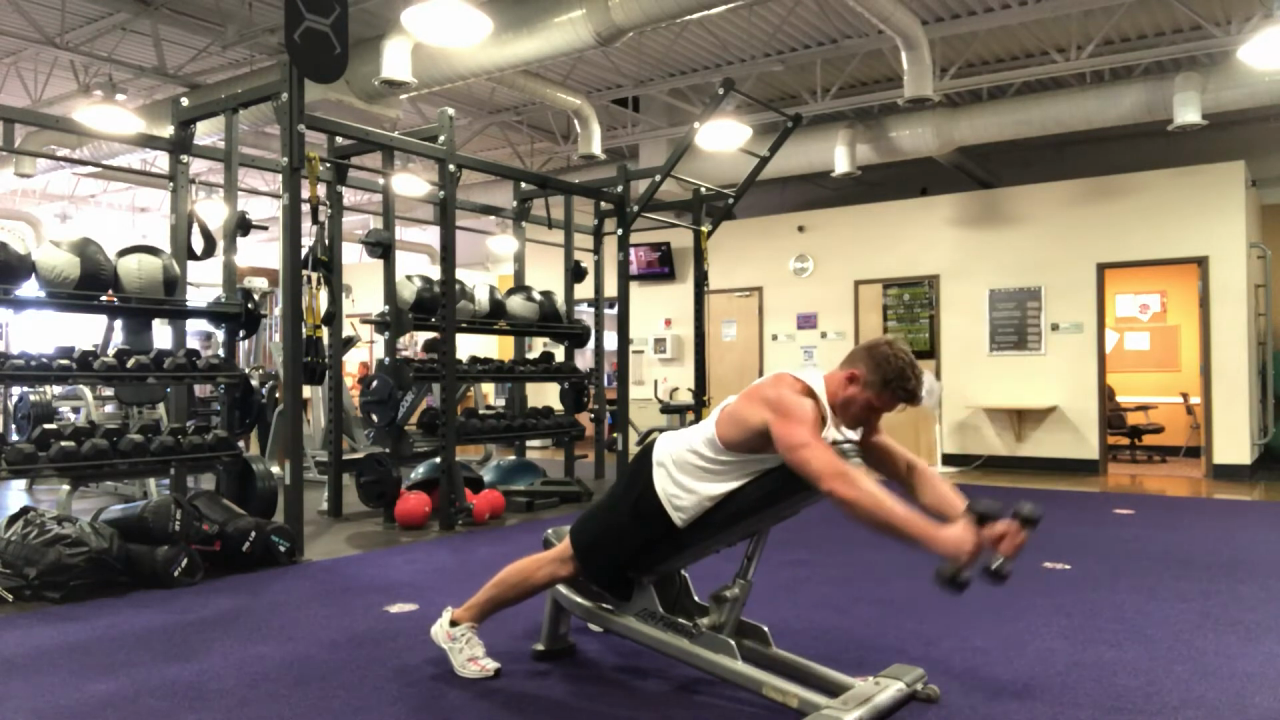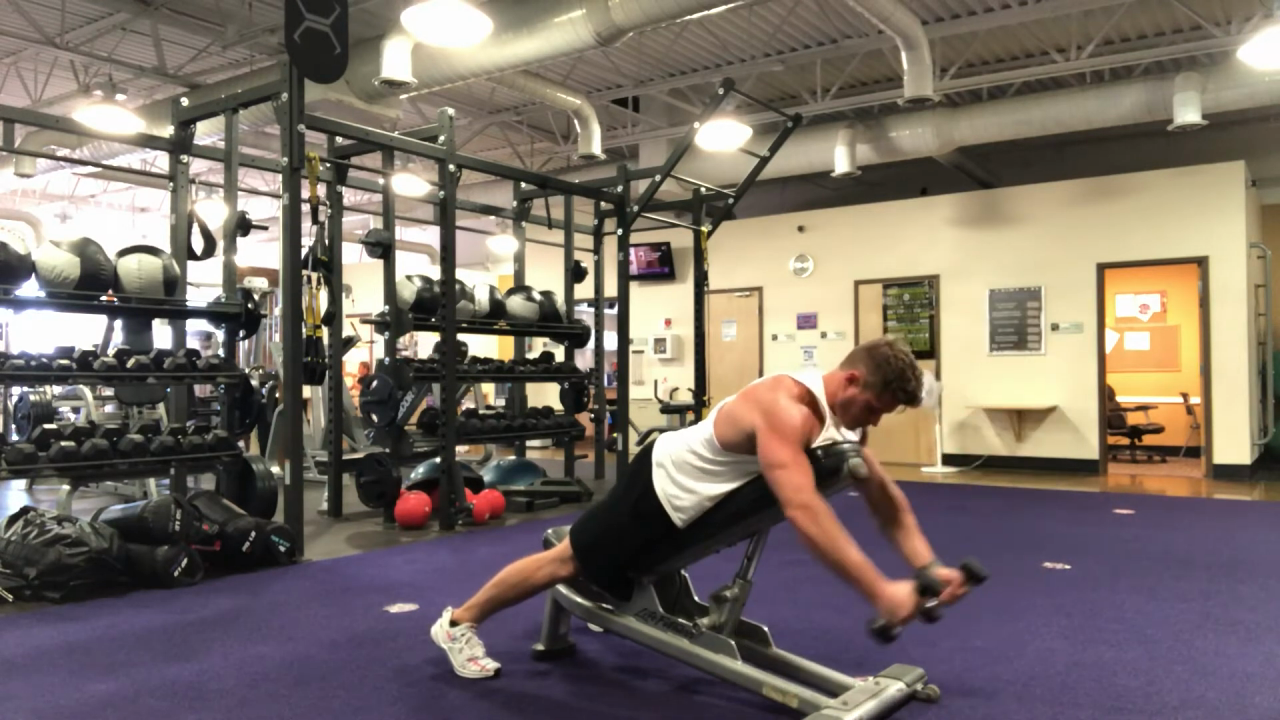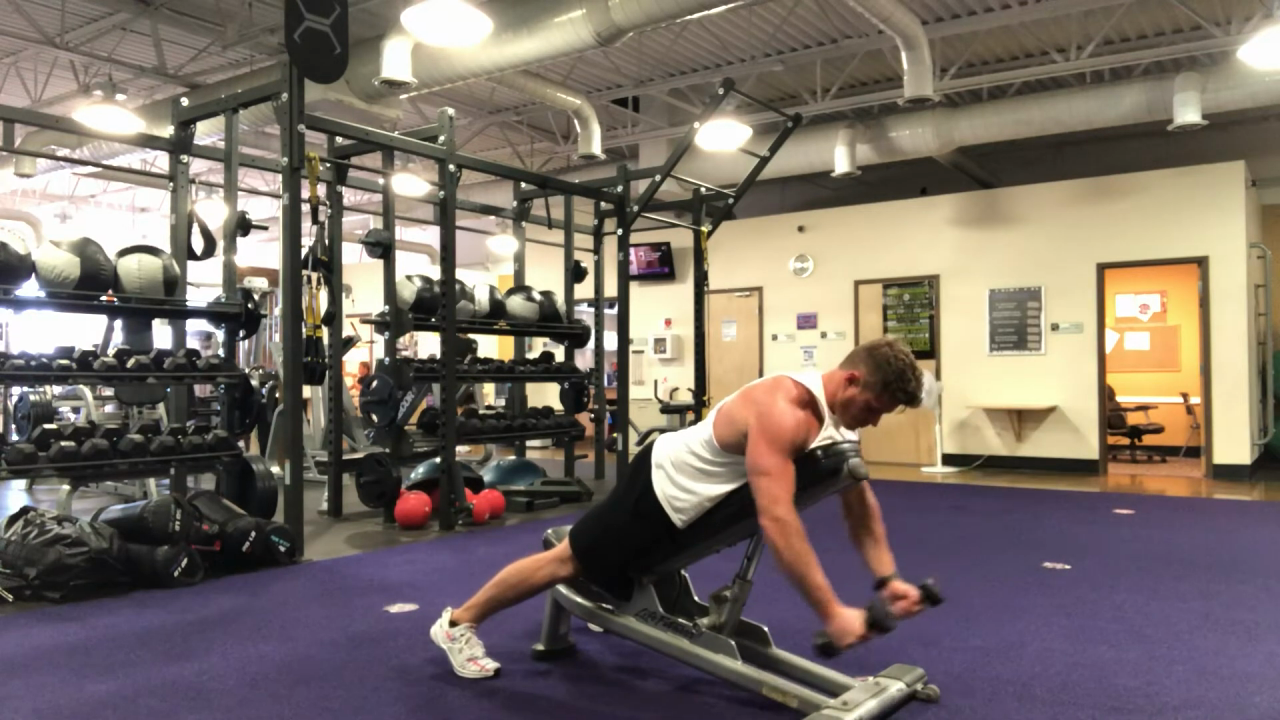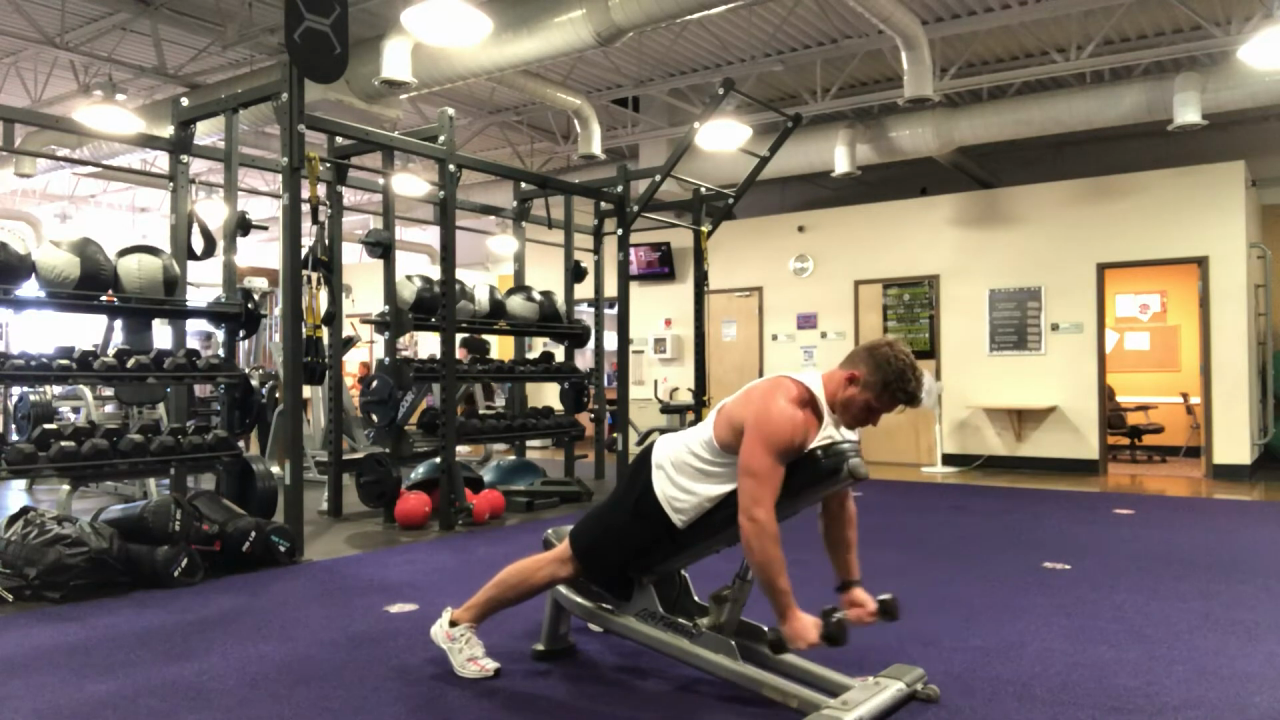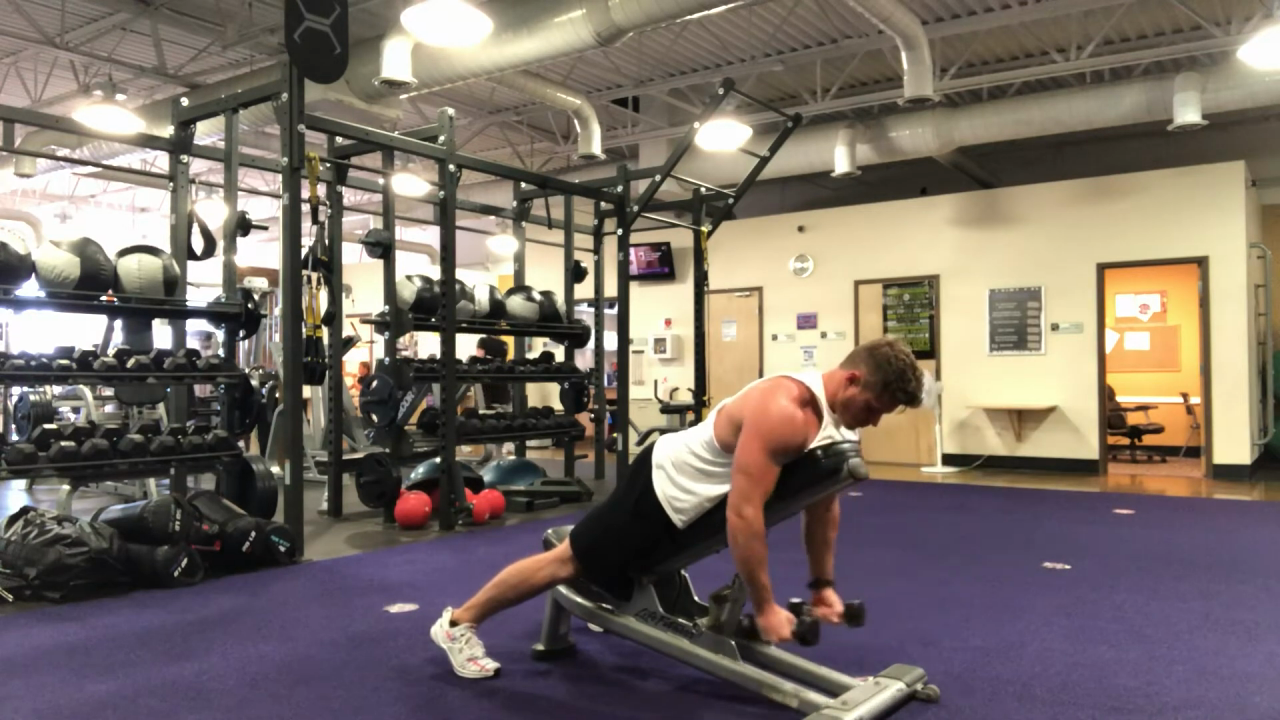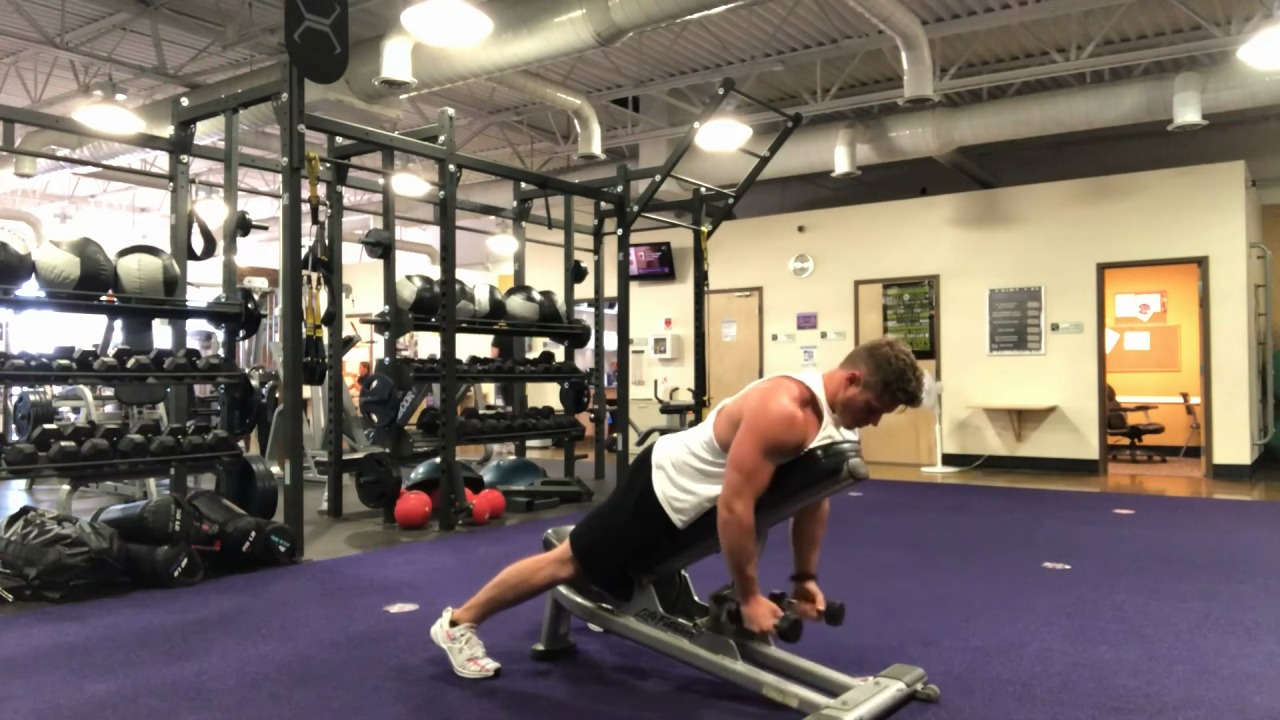
dt=0.2s
person 1, frame 1
left shoulder: (849, 408)
right shoulder: (790, 402)
left elbow: (909, 469)
right elbow: (838, 482)
left wrist: (974, 524)
right wrist: (935, 534)
left hip: (698, 500)
right hip: (663, 485)
left knee: (615, 563)
right knee: (570, 559)
right ankle: (459, 623)
person 1, frame 2
left shoulder: (842, 411)
right shoulder: (787, 408)
left elbow: (882, 492)
right elbow: (803, 508)
left wrist: (928, 566)
right wrist: (882, 590)
left hip: (698, 501)
right hip: (664, 488)
right knee: (571, 560)
right ankle: (459, 623)
person 1, frame 3
left shoulder: (837, 411)
right shoulder: (785, 410)
left elbow: (859, 500)
right elbow: (777, 517)
left wrist: (887, 579)
right wrist: (831, 612)
left hip: (693, 502)
right hip: (663, 490)
right knee: (569, 560)
right ankle: (458, 623)
person 1, frame 4
left shoulder: (835, 412)
right shoulder: (785, 411)
left elbow: (837, 502)
right elbow: (755, 516)
left wrist: (850, 584)
right wrist: (788, 615)
left hip: (691, 502)
right hip: (664, 491)
right knee: (569, 561)
right ankle: (458, 623)
person 1, frame 5
left shoulder: (833, 412)
right shoulder: (785, 410)
left elbow: (822, 501)
right elbow: (743, 512)
left wrist: (822, 583)
right wrist: (764, 607)
left hip: (691, 502)
right hip: (663, 491)
right knee: (568, 561)
right ankle: (459, 622)
person 1, frame 6
left shoulder: (834, 412)
right shoulder: (784, 410)
left elbow: (812, 497)
right elbow: (734, 506)
left wrist: (804, 577)
right wrist: (749, 597)
left hip: (688, 504)
right hip: (662, 491)
right knee: (568, 562)
right ankle: (459, 623)
